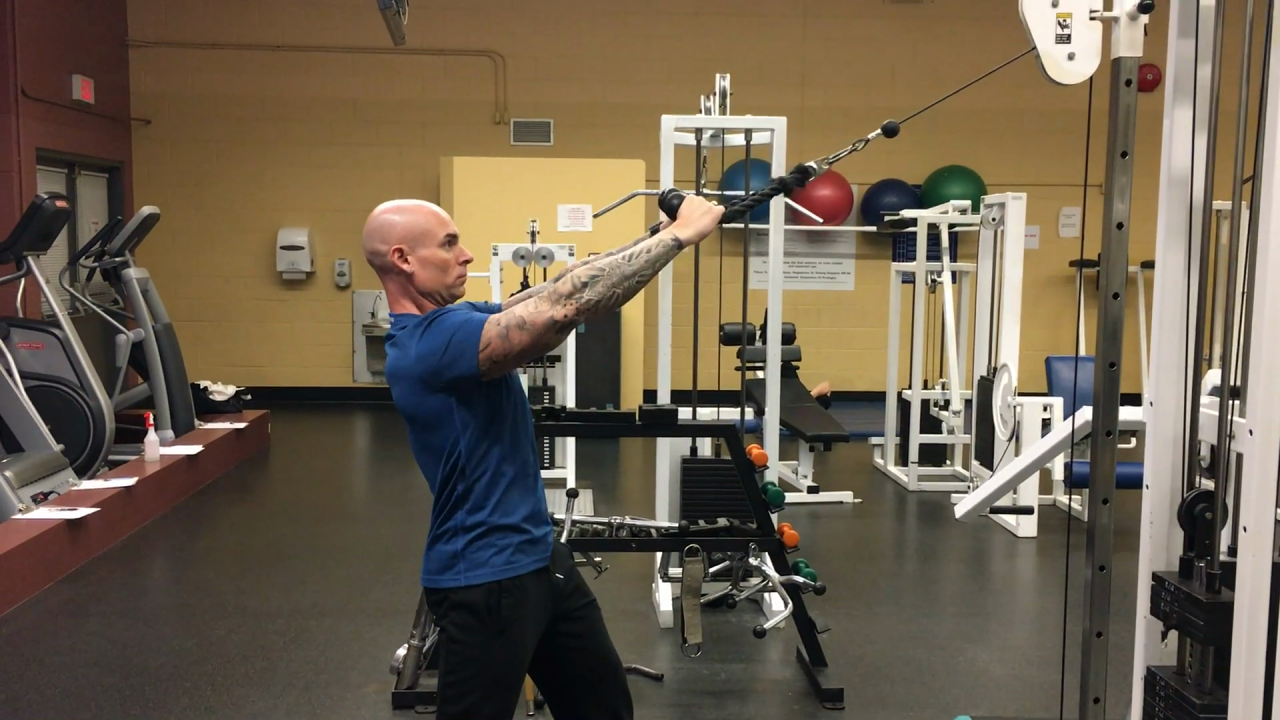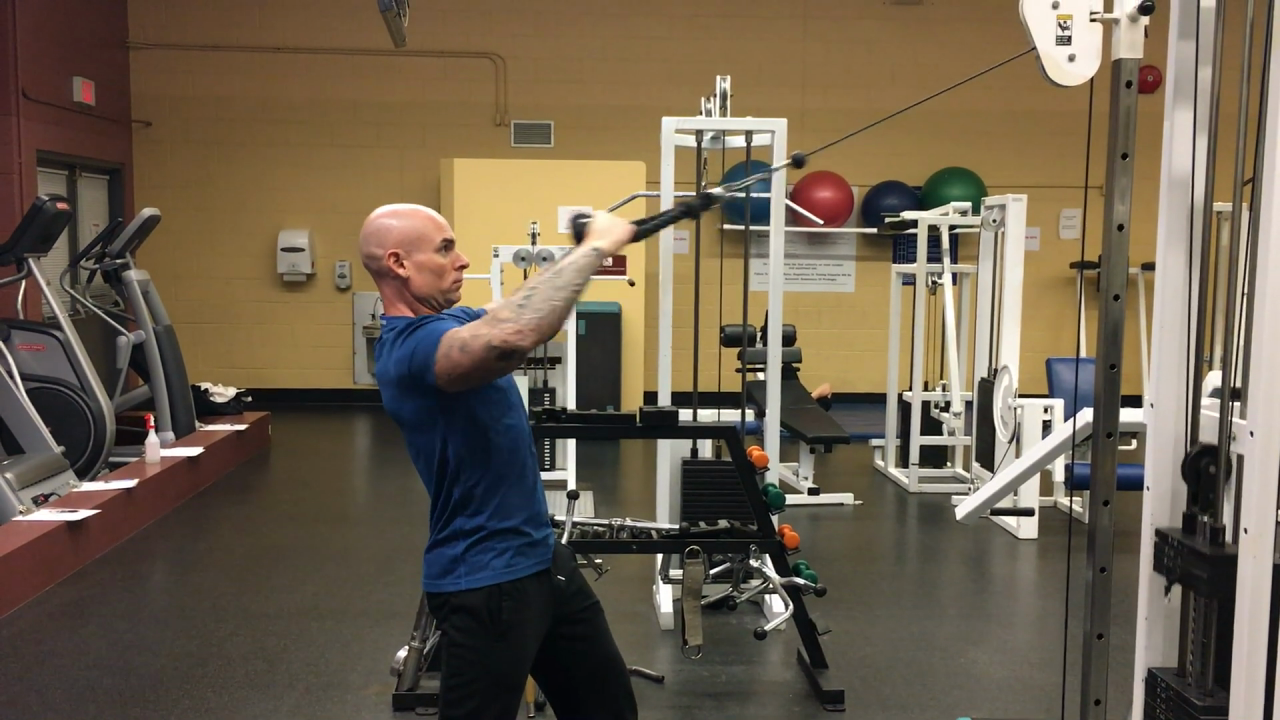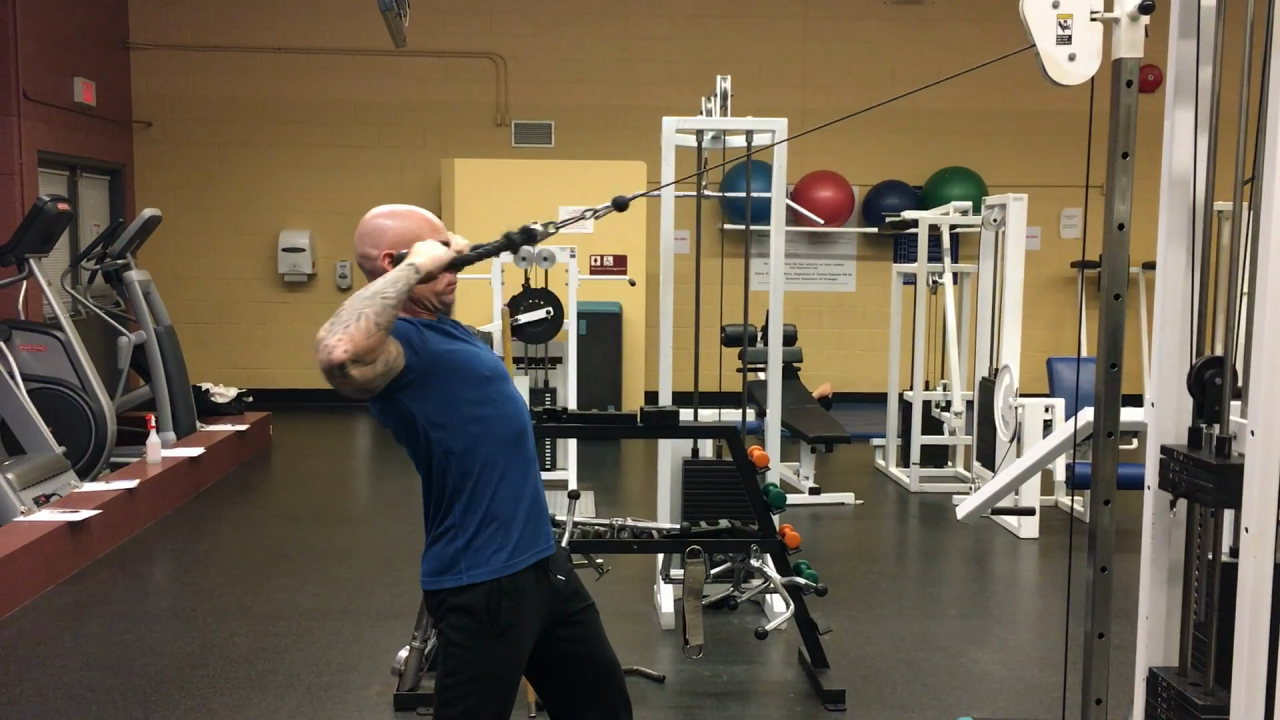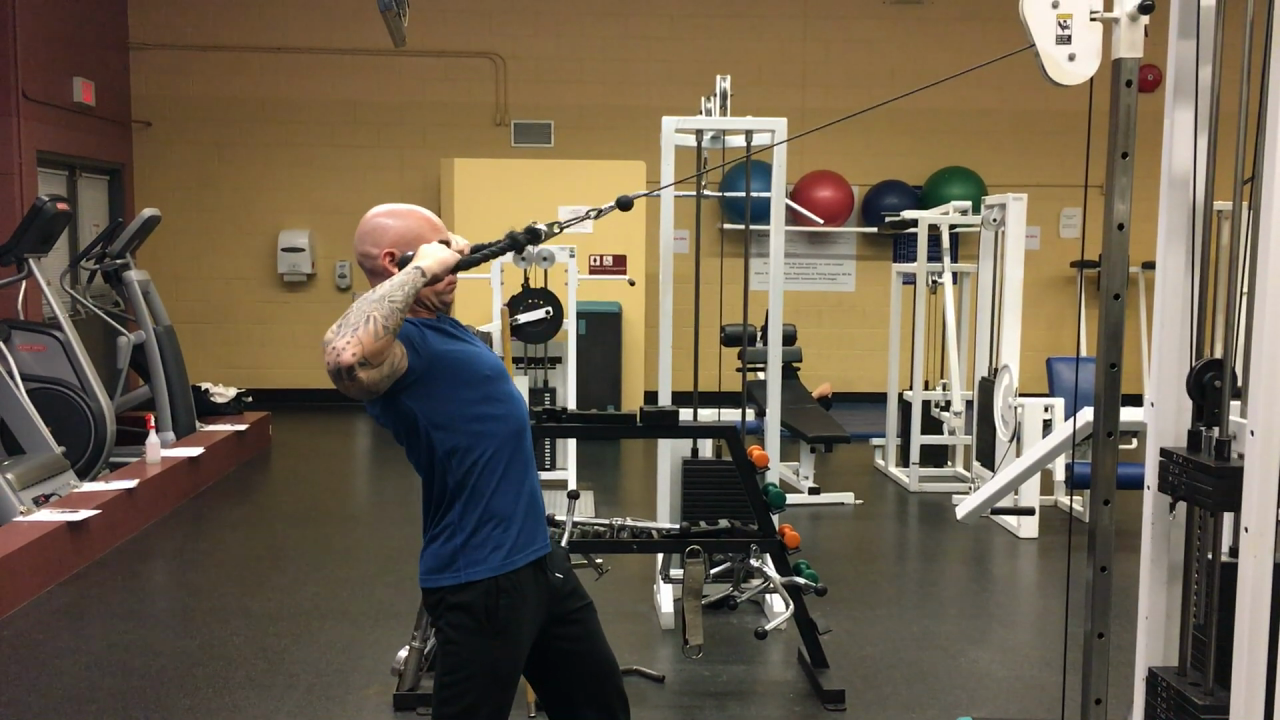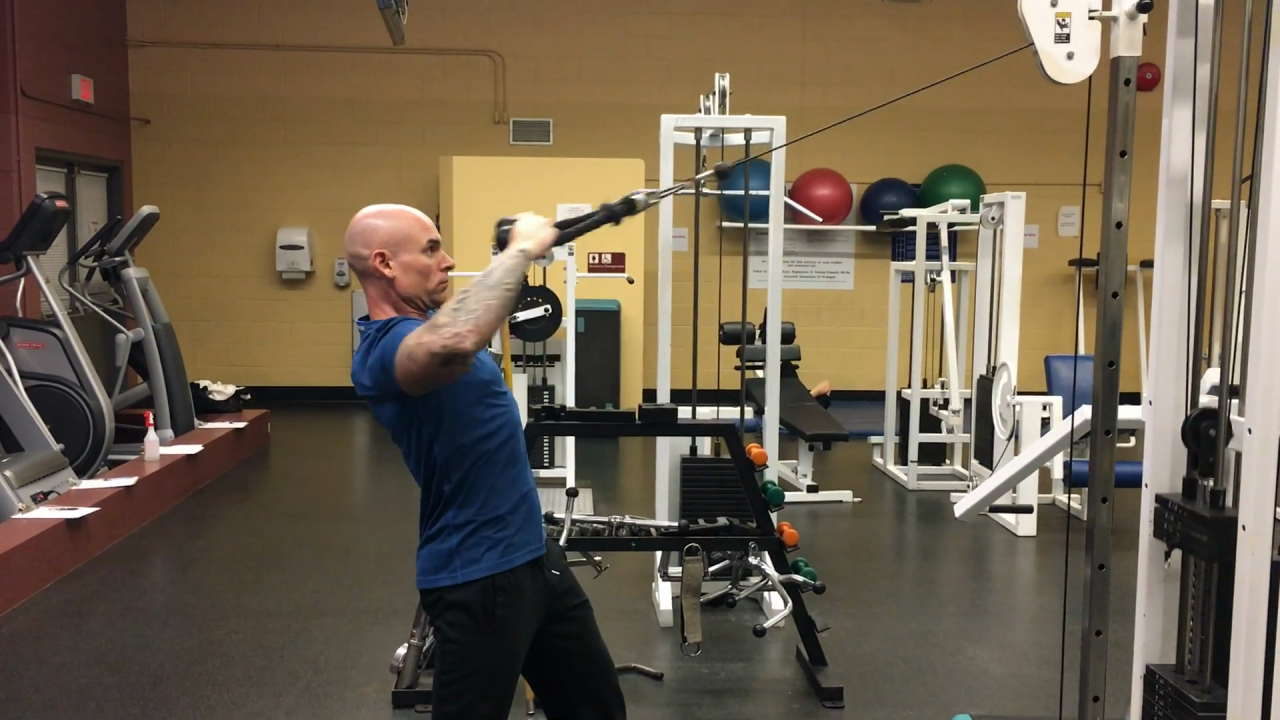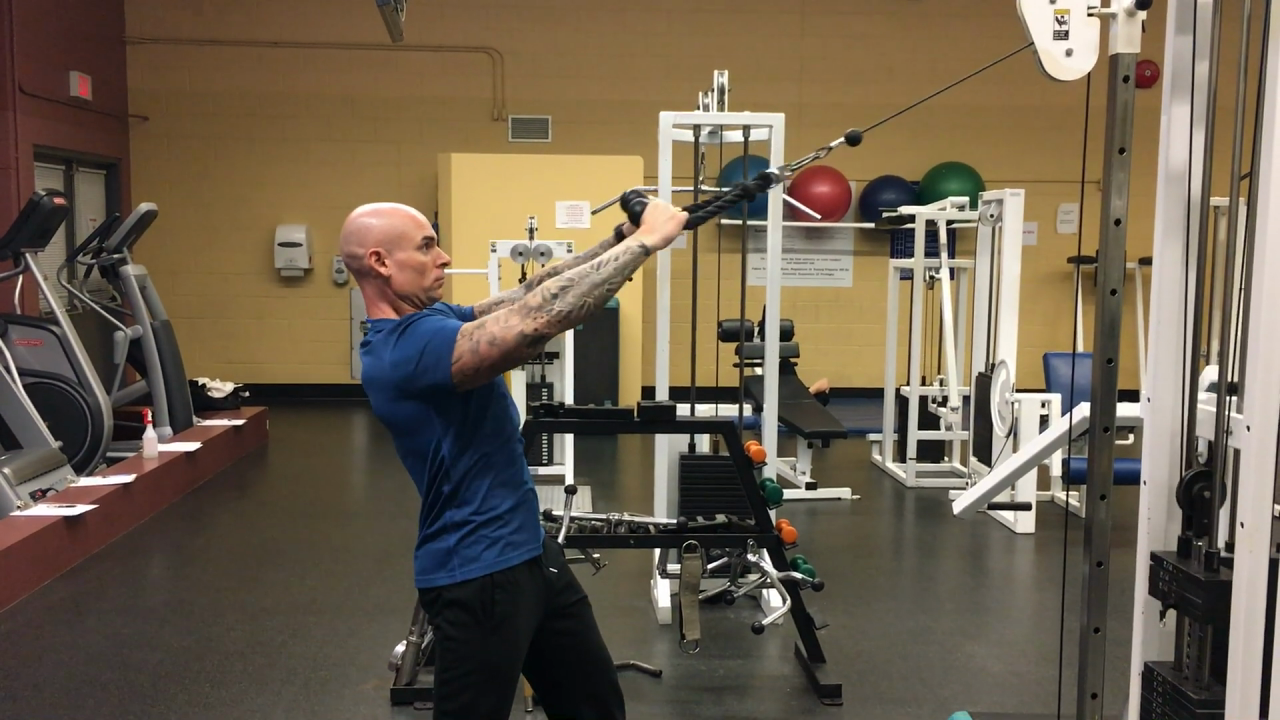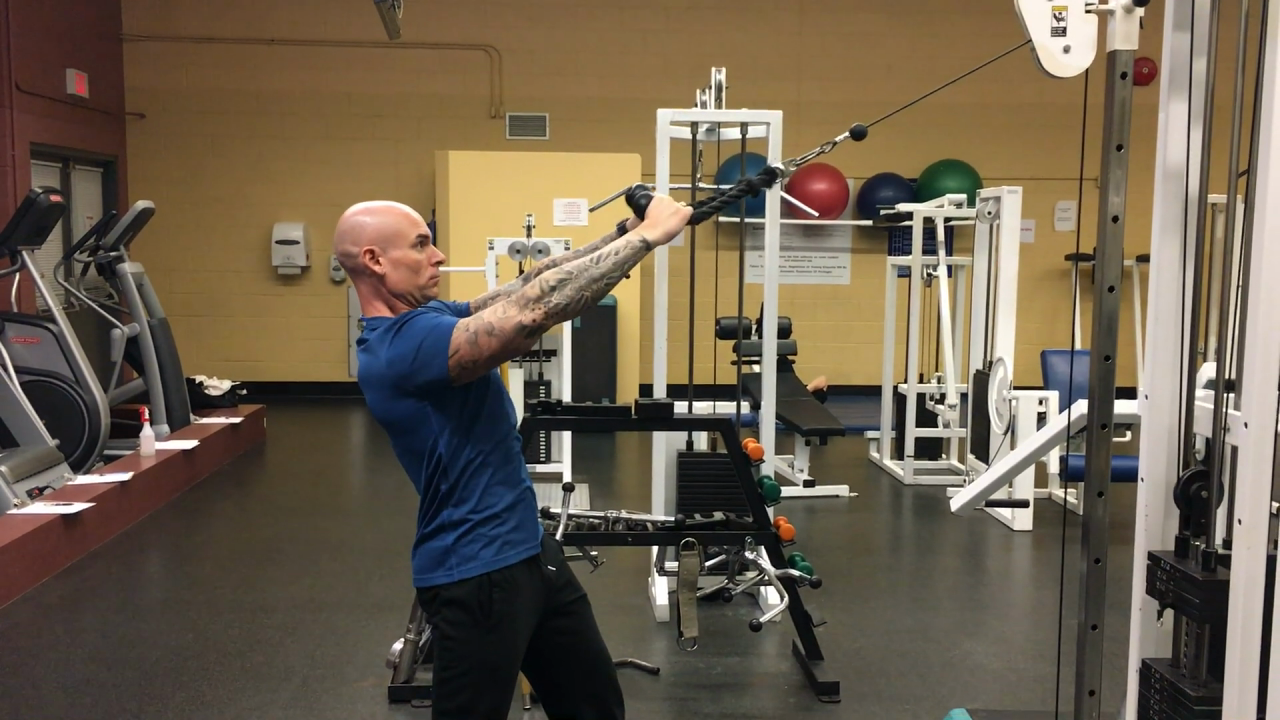
dt=0.4s
person 1, frame 1
left shoulder: (444, 324)
right shoulder: (431, 343)
left elbow: (547, 296)
right elbow: (565, 307)
left wrist: (659, 234)
right wrist: (679, 235)
left hip: (538, 555)
right hip: (486, 579)
person 1, frame 2
left shoulder: (441, 323)
right shoulder: (412, 348)
left elbow: (511, 315)
right elbow: (514, 335)
left wrist: (591, 246)
right wrist: (596, 246)
left hip: (541, 558)
right hip: (485, 583)
person 1, frame 3
left shoulder: (433, 324)
right shoulder: (386, 342)
right elbow: (339, 352)
left wrist: (447, 259)
right wrist: (416, 266)
left hip: (539, 557)
right hip: (483, 579)
person 1, frame 4
left shoulder: (434, 325)
right shoulder: (395, 344)
right elbow: (345, 357)
left wrist: (449, 259)
right wrist: (421, 269)
left hip: (536, 555)
right hip: (481, 577)
person 1, frame 5
left shoulder: (416, 329)
right shoulder: (389, 344)
left elbow: (467, 320)
right elbow: (457, 341)
left wrist: (518, 249)
right wrist: (519, 250)
left hip: (531, 552)
right hip: (480, 575)
person 1, frame 6
left shoulder: (429, 322)
right shoulder: (407, 349)
left elbow: (526, 296)
right elbow: (538, 320)
left wrist: (619, 240)
right wrist: (643, 241)
left hip: (528, 552)
right hip: (478, 575)
person 1, frame 7
left shoulder: (425, 319)
right shoulder: (400, 347)
left elbow: (524, 287)
right elbow: (534, 310)
left wrist: (625, 232)
right wrist: (646, 237)
left hip: (528, 548)
right hip: (477, 573)
